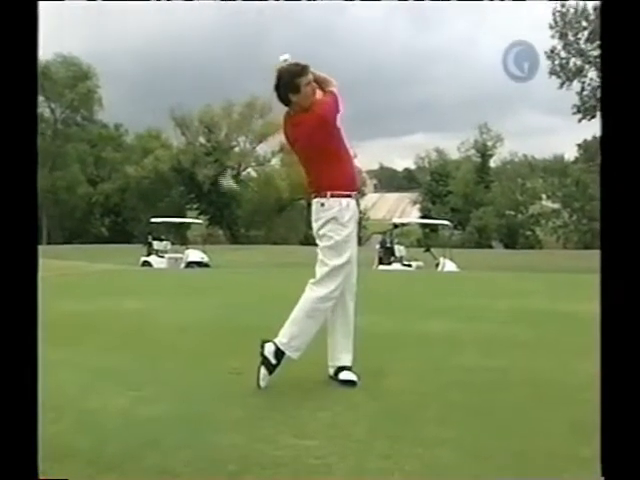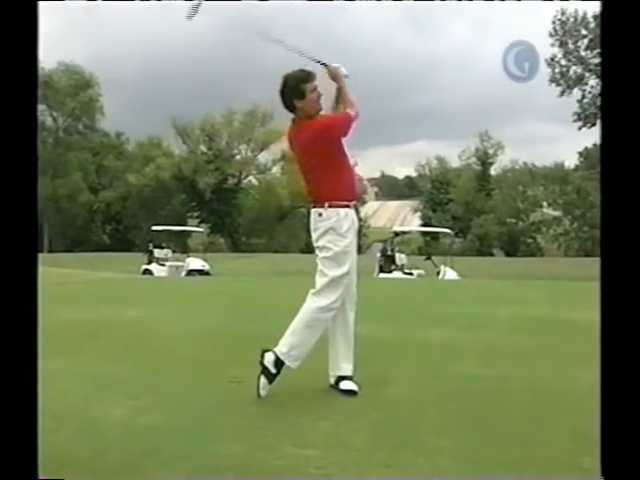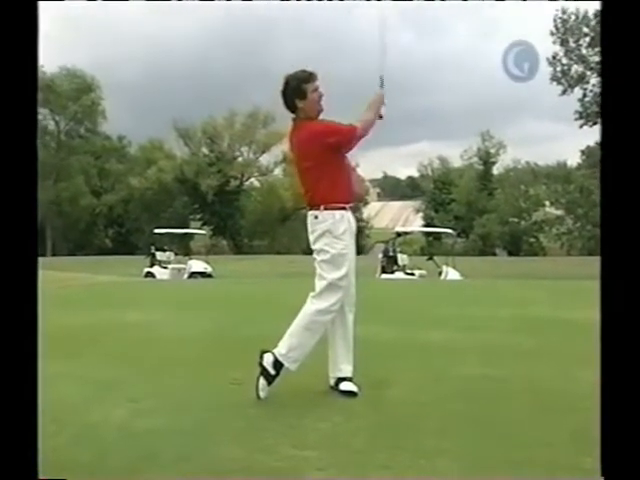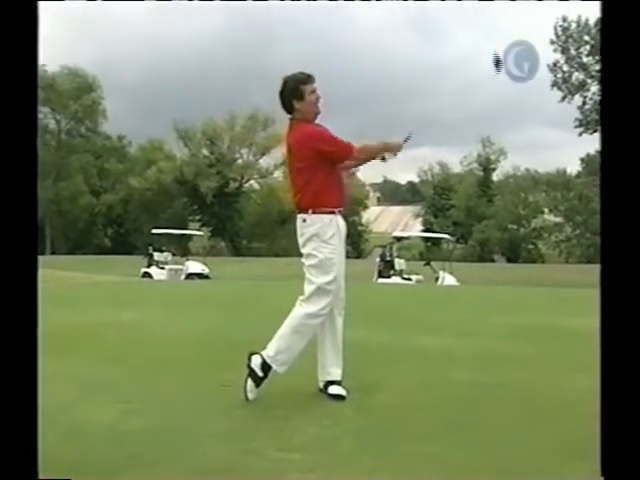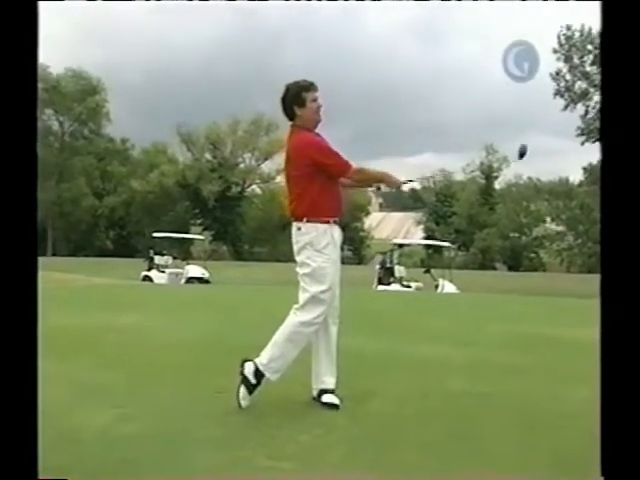
dt=0.4s
person 1, frame 1
left shoulder: (291, 122)
right shoulder: (319, 117)
right elbow: (332, 85)
right wrist: (302, 76)
left hip: (338, 205)
right hip: (336, 206)
left knee: (345, 288)
right knee: (327, 284)
left ankle: (340, 363)
right ankle: (279, 349)
person 1, frame 2
left shoulder: (299, 131)
right shoulder: (319, 129)
right elbow: (352, 113)
left wrist: (339, 101)
right wrist: (340, 82)
left hip: (338, 216)
right hip: (335, 217)
left knee: (345, 297)
right knee: (327, 295)
left ankle: (341, 372)
right ankle: (278, 358)
person 1, frame 3
left shoulder: (303, 132)
right shoulder: (317, 132)
left elbow: (349, 134)
right elbow: (359, 130)
right wrist: (375, 106)
left hip: (336, 218)
right hip: (331, 219)
left knee: (344, 299)
right knee: (327, 297)
left ankle: (340, 373)
right ankle: (277, 360)
person 1, frame 4
left shoulder: (302, 133)
right shoulder: (310, 135)
left elbow: (339, 163)
right elbow: (355, 153)
left wrist: (376, 152)
right wrist: (385, 146)
left hip: (327, 223)
right hip: (321, 224)
left knee: (334, 303)
right knee: (317, 301)
left ankle: (330, 376)
right ankle: (266, 362)
person 1, frame 5
left shoulder: (305, 141)
right shoulder: (309, 143)
left elbow: (337, 179)
right elbow: (352, 173)
left wrist: (374, 181)
right wrist: (384, 177)
left hip: (324, 232)
right hip: (316, 233)
left knee: (328, 312)
right knee: (311, 310)
left ankle: (323, 385)
right ankle: (259, 369)
